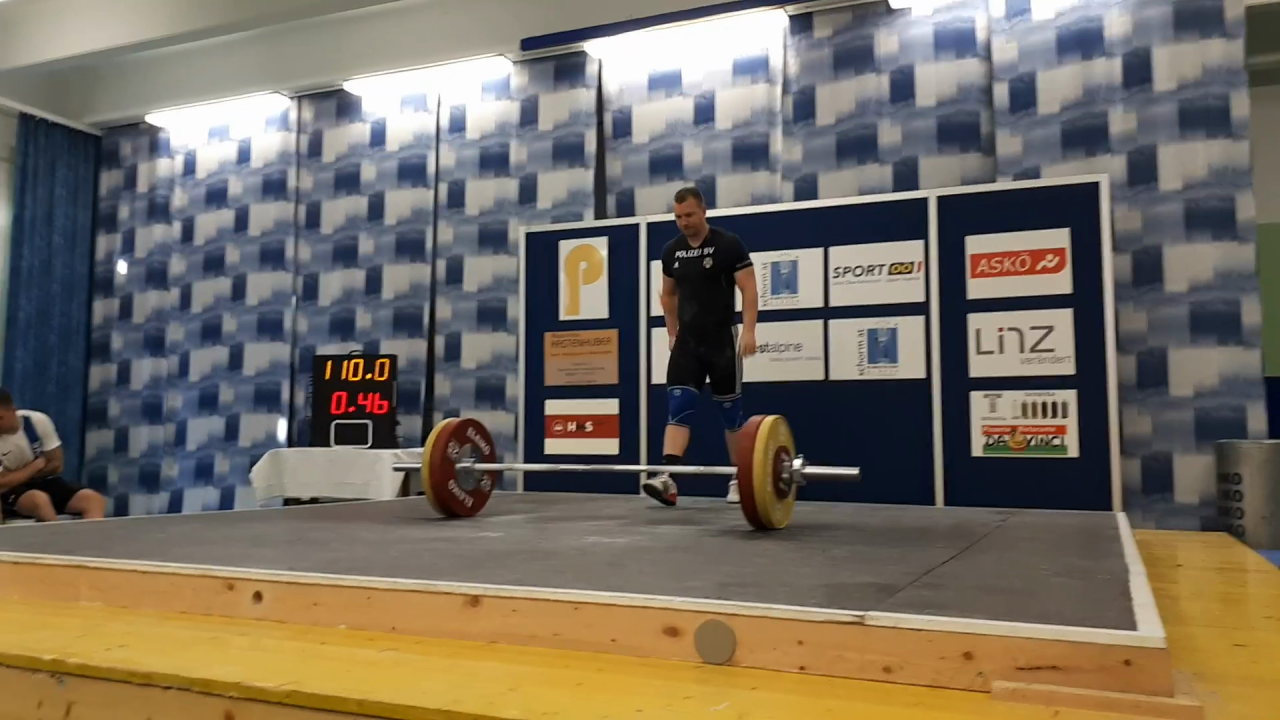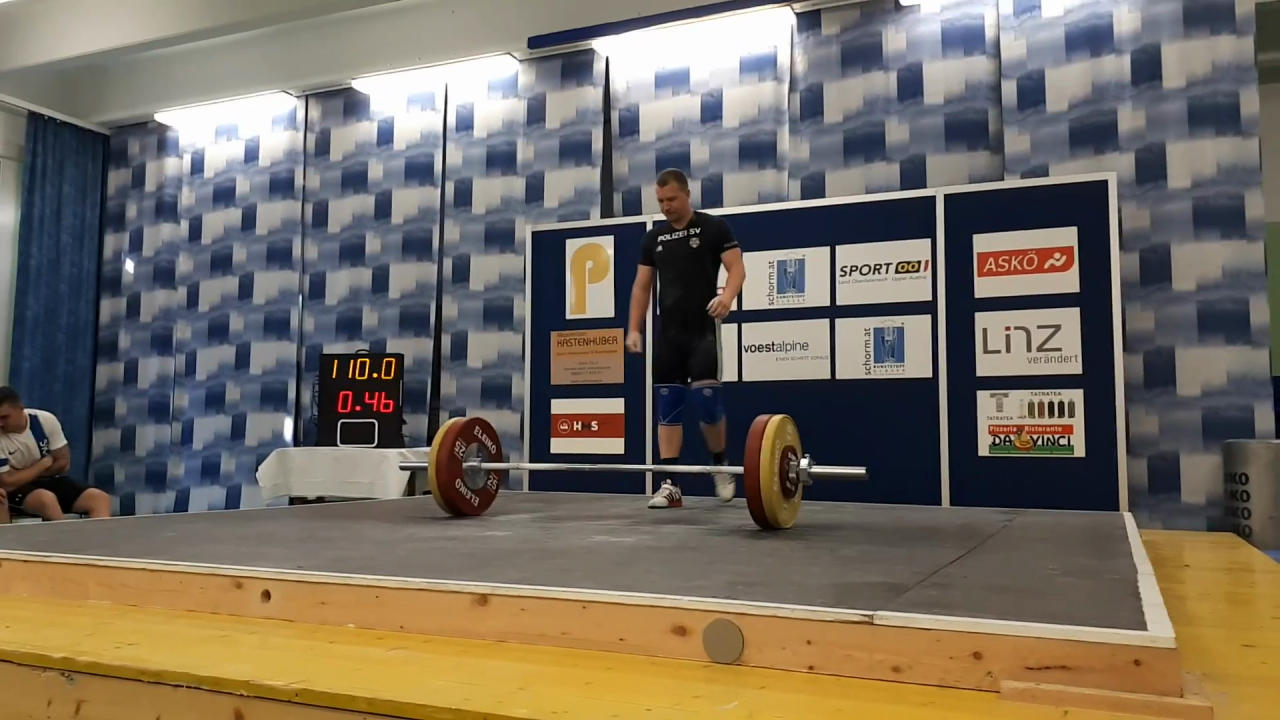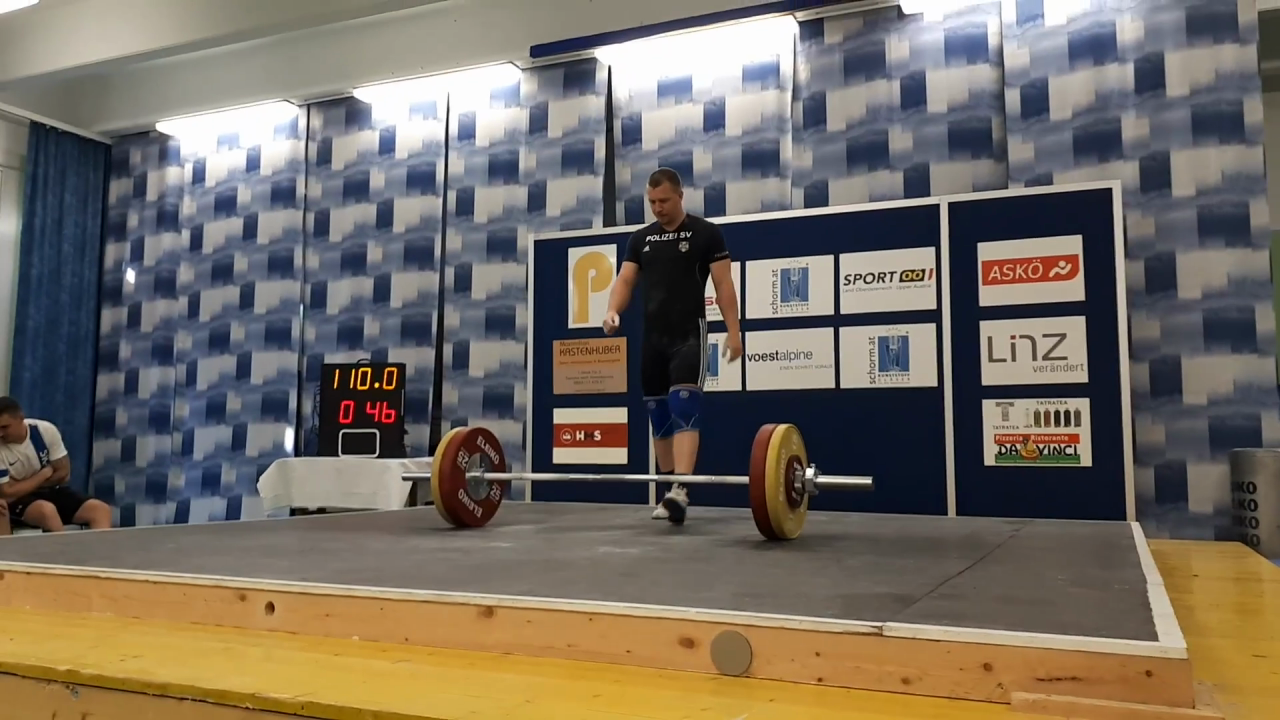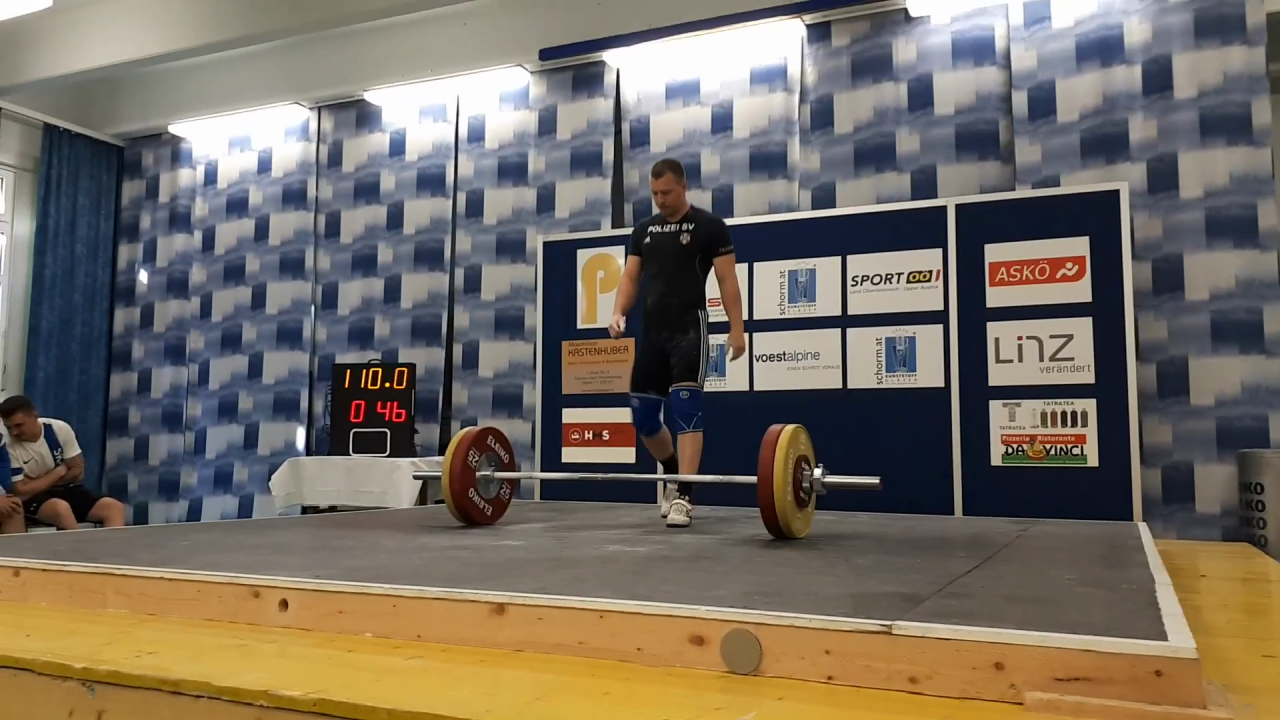
dt=0.3s
person 1, frame 1
left shoulder: (729, 245)
right shoulder: (671, 250)
left elbow: (749, 289)
left wrist: (749, 331)
right wrist: (673, 330)
left hip: (722, 340)
right hip: (688, 340)
left knee: (729, 409)
right knee: (678, 405)
left ankle: (739, 479)
right ankle: (667, 479)
person 1, frame 2
left shoulder: (714, 227)
right shoulder: (653, 238)
left elbow: (736, 268)
right elbow: (642, 286)
left wrist: (727, 296)
right wrist: (634, 328)
left hip: (702, 328)
right hip: (667, 330)
left knee: (706, 400)
right knee: (668, 405)
left ankle: (721, 465)
right ankle: (669, 484)
person 1, frame 3
left shoulder: (705, 233)
right shoulder: (641, 238)
left elbow: (724, 284)
right elbow: (625, 282)
left wrist: (734, 330)
right wrist: (613, 312)
left hip: (688, 334)
right hip: (653, 336)
left knee: (684, 406)
right knee: (658, 416)
left ankle: (680, 492)
right ankle: (669, 489)
person 1, frame 4
left shoulder: (709, 225)
right shoulder: (643, 229)
left elbow: (728, 279)
right elbow: (630, 276)
left wrist: (737, 328)
right wrist: (618, 313)
left hip: (689, 328)
right hip: (652, 331)
left knee: (685, 407)
right knee: (643, 415)
left ankle: (684, 497)
right ankle: (673, 474)
